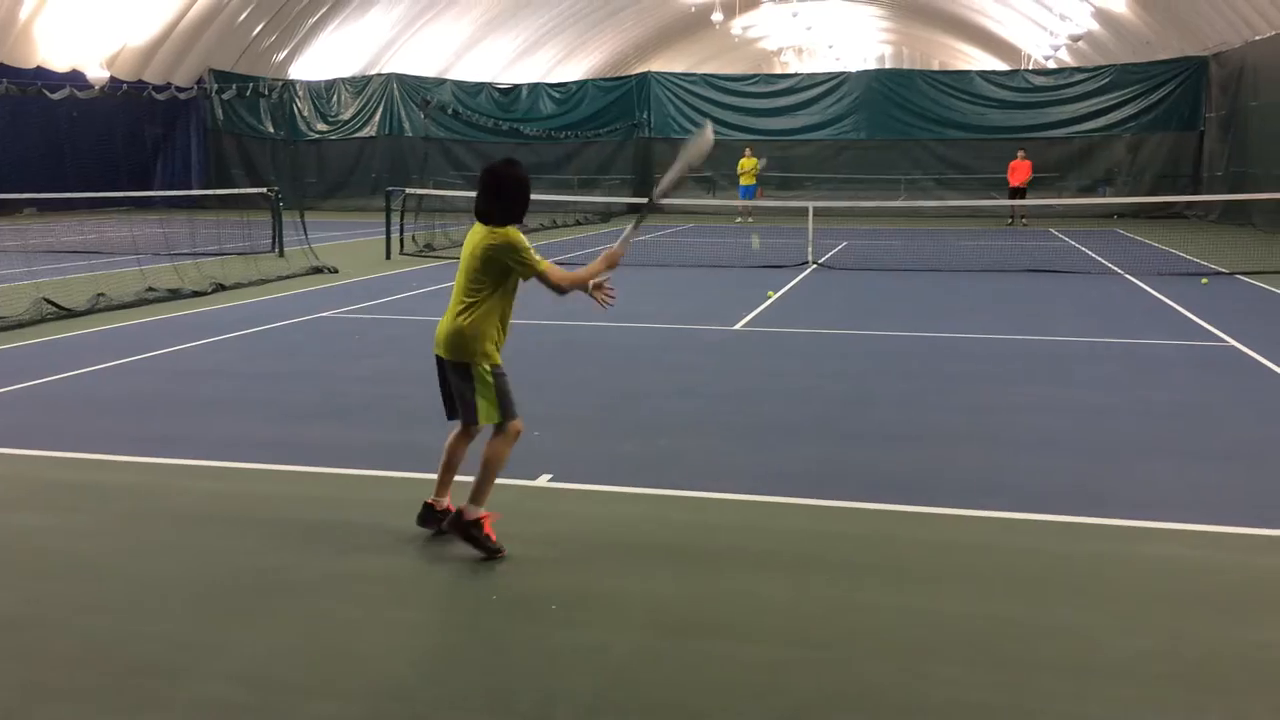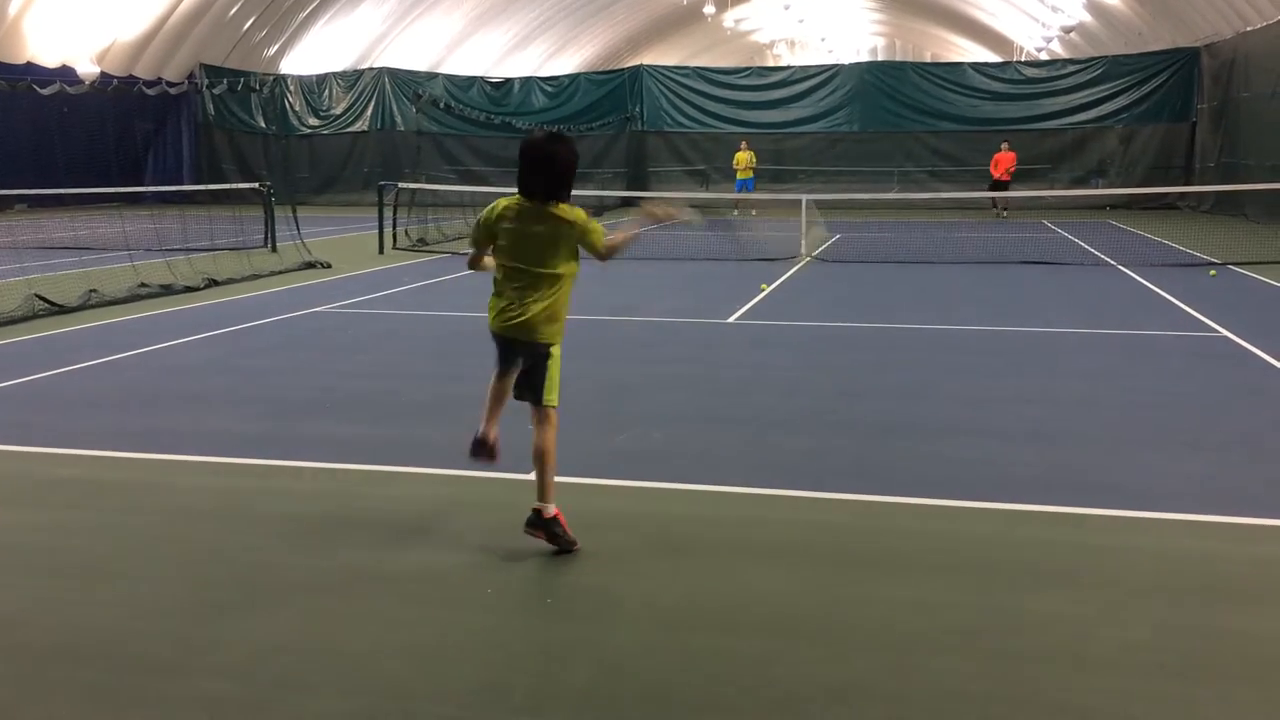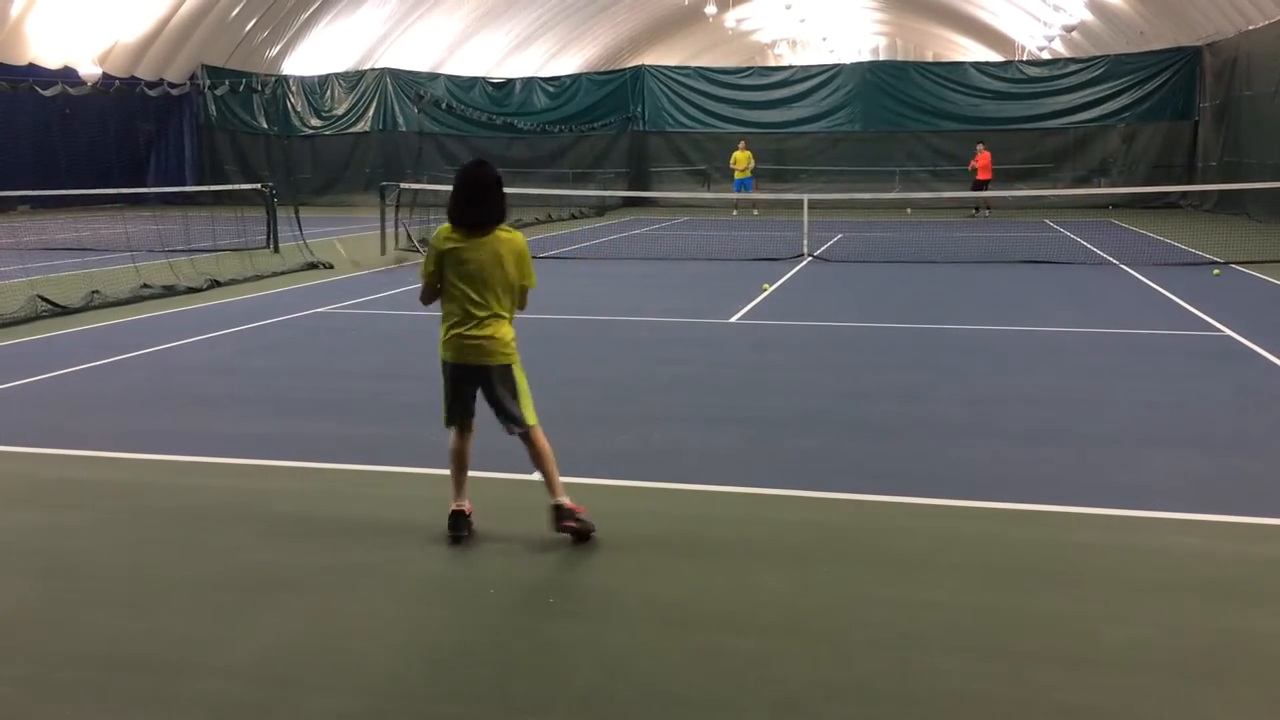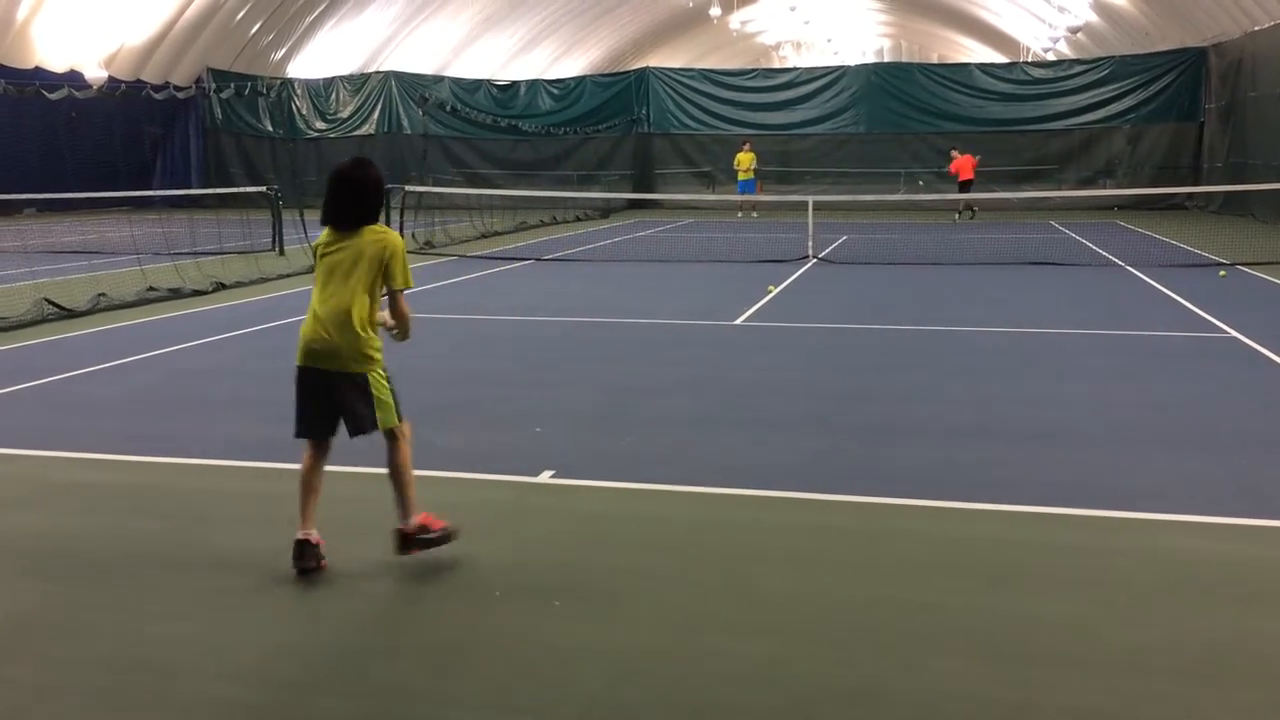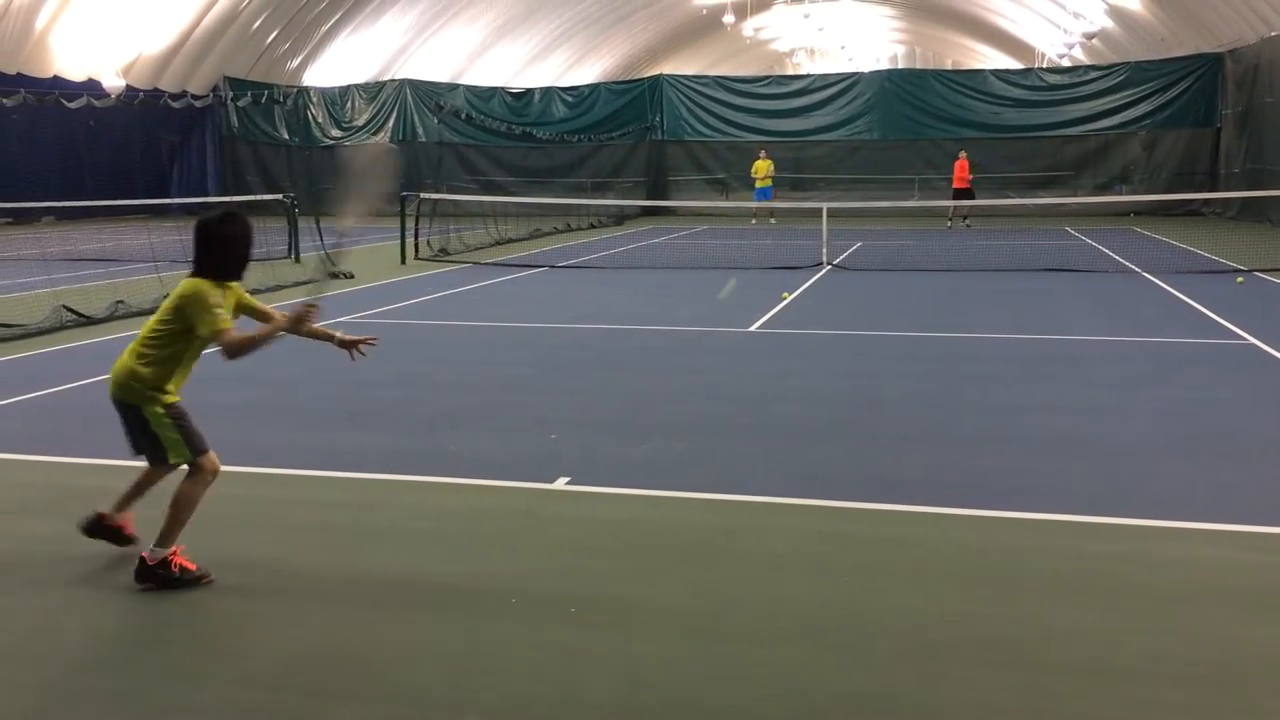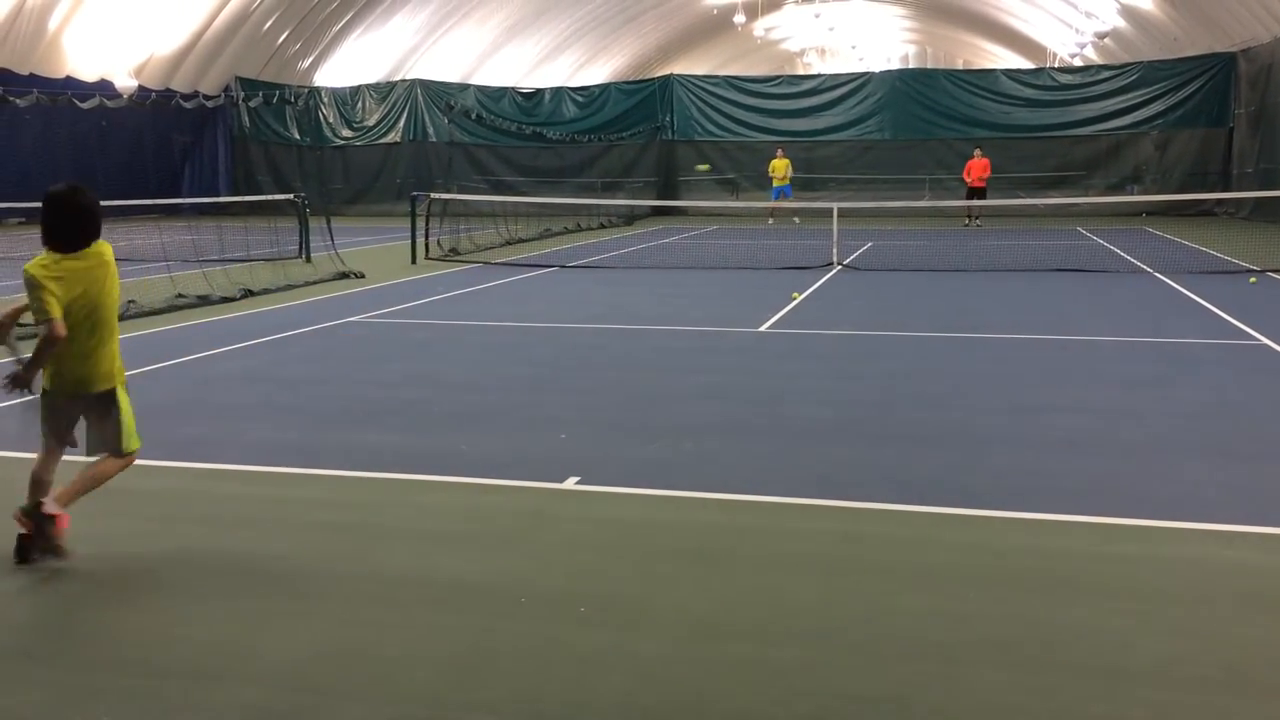
dt=0.7s
person 1, frame 1
left shoulder: (482, 231)
right shoulder: (506, 239)
left elbow: (540, 268)
right elbow: (558, 284)
left wrist: (586, 283)
right wrist: (602, 264)
left hip: (451, 341)
right hip: (472, 346)
left knee: (469, 425)
right knee: (508, 428)
left ankle: (437, 506)
right ankle: (472, 516)
person 1, frame 2
left shoulder: (502, 210)
right shoulder: (569, 218)
left elbow: (475, 258)
right elbow: (605, 249)
right wrist: (645, 219)
left hip: (502, 319)
right hip: (539, 328)
left knee: (505, 370)
right knee: (544, 418)
left ankle: (485, 434)
right ankle: (544, 512)
person 1, frame 3
left shoulder: (442, 239)
right shoulder: (515, 243)
left elbow: (427, 297)
right elbow: (521, 304)
left hip: (455, 350)
right hip: (498, 350)
left knee: (461, 429)
right knee: (529, 430)
left ankle: (459, 510)
right ankle: (562, 505)
person 1, frame 4
left shoulder: (325, 241)
right shoulder: (387, 240)
right elbow: (401, 311)
right wrist: (400, 328)
left hip: (312, 351)
right hip: (355, 355)
left knee: (317, 447)
right knee: (396, 434)
left ankle: (306, 540)
right ankle: (411, 524)
person 1, frame 5
left shoulder: (225, 289)
right shoulder: (200, 292)
left elbow: (273, 317)
right elbow: (231, 348)
left wrist: (336, 337)
right wrist: (284, 325)
left hip: (139, 383)
right hip: (144, 387)
left knee: (168, 459)
right knee: (205, 466)
left ankle: (111, 518)
right ankle: (159, 559)
person 1, frame 6
left shoulder: (38, 271)
right shoulder: (104, 254)
left elbow: (56, 333)
left hip: (62, 377)
right hip: (103, 376)
left knee: (51, 450)
right knee: (119, 457)
left ankle: (33, 531)
right ankle: (49, 508)
